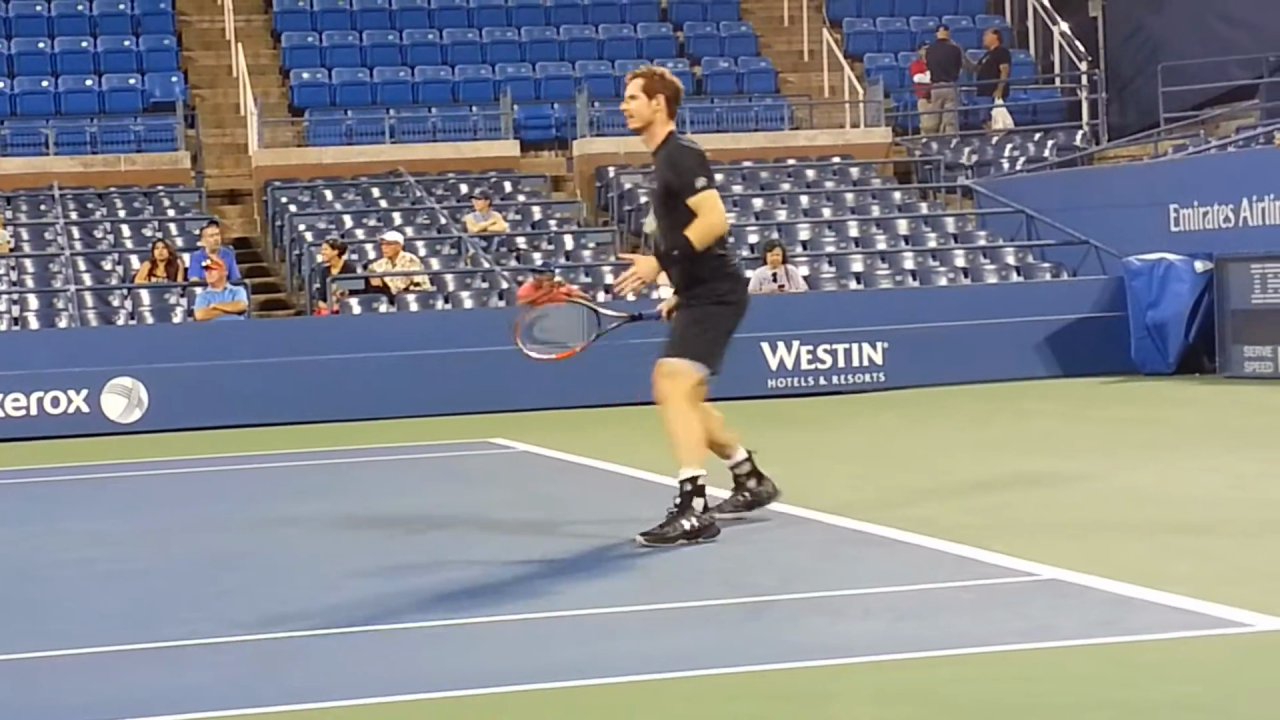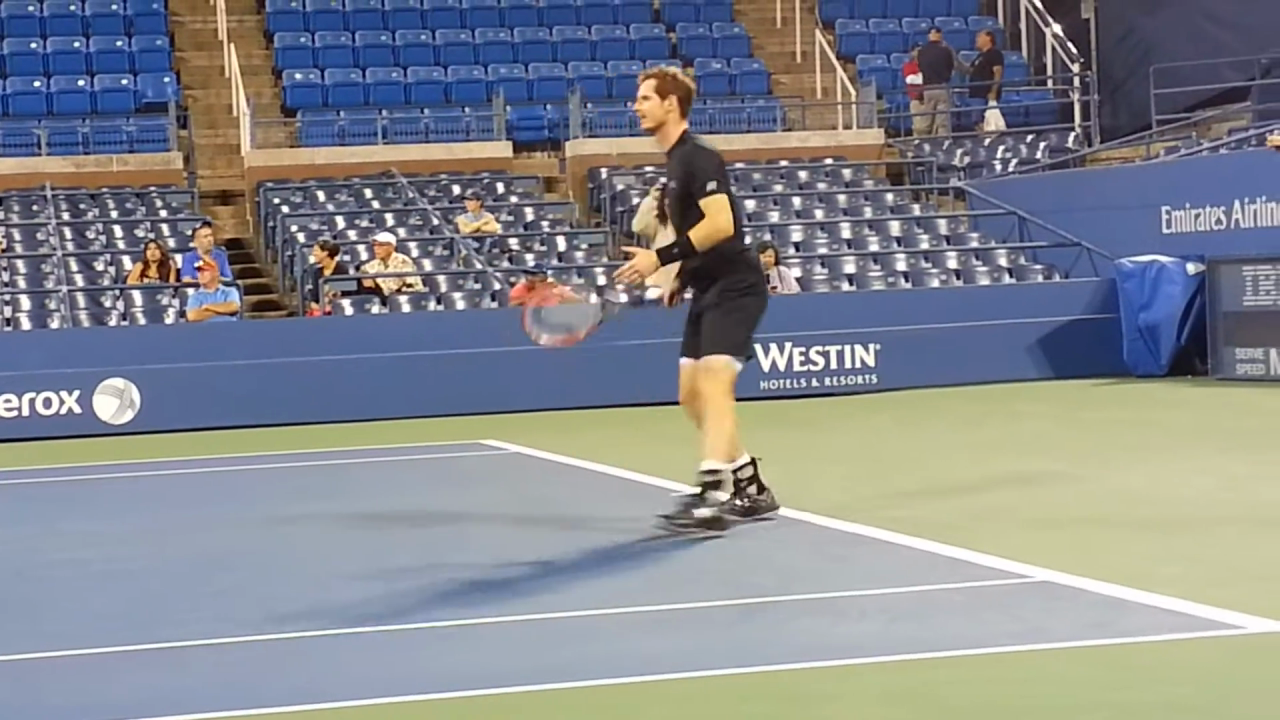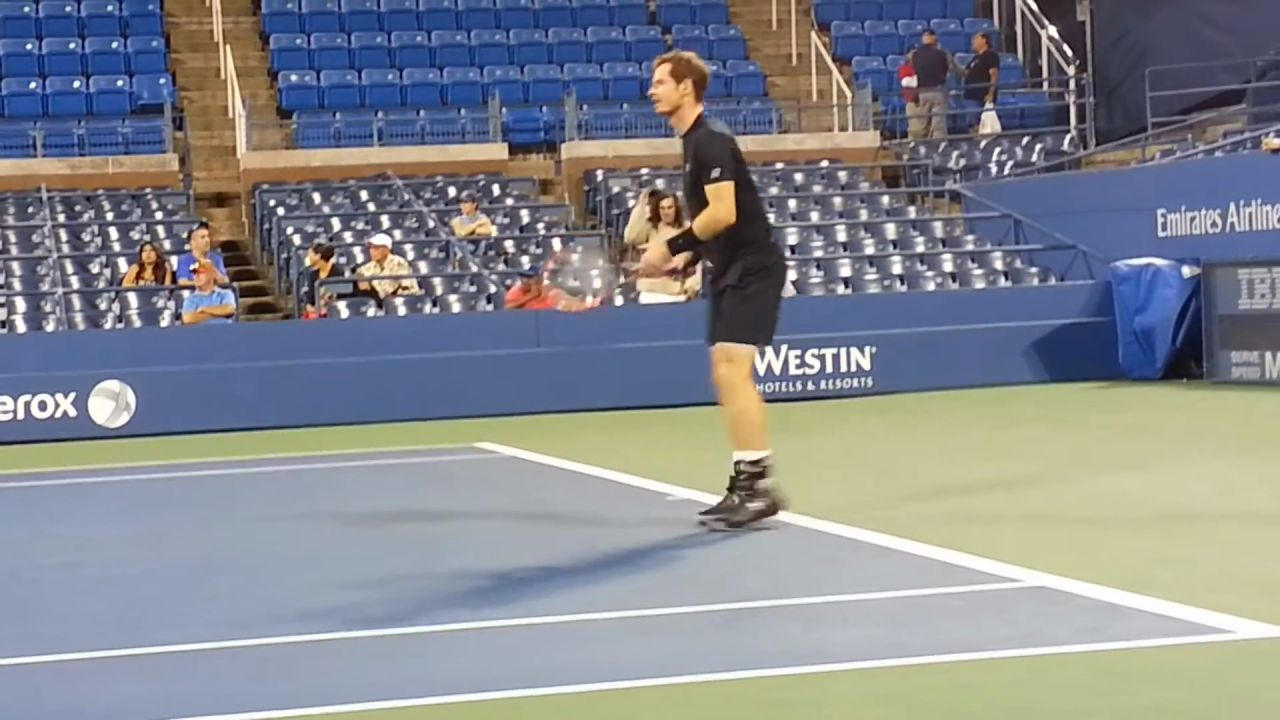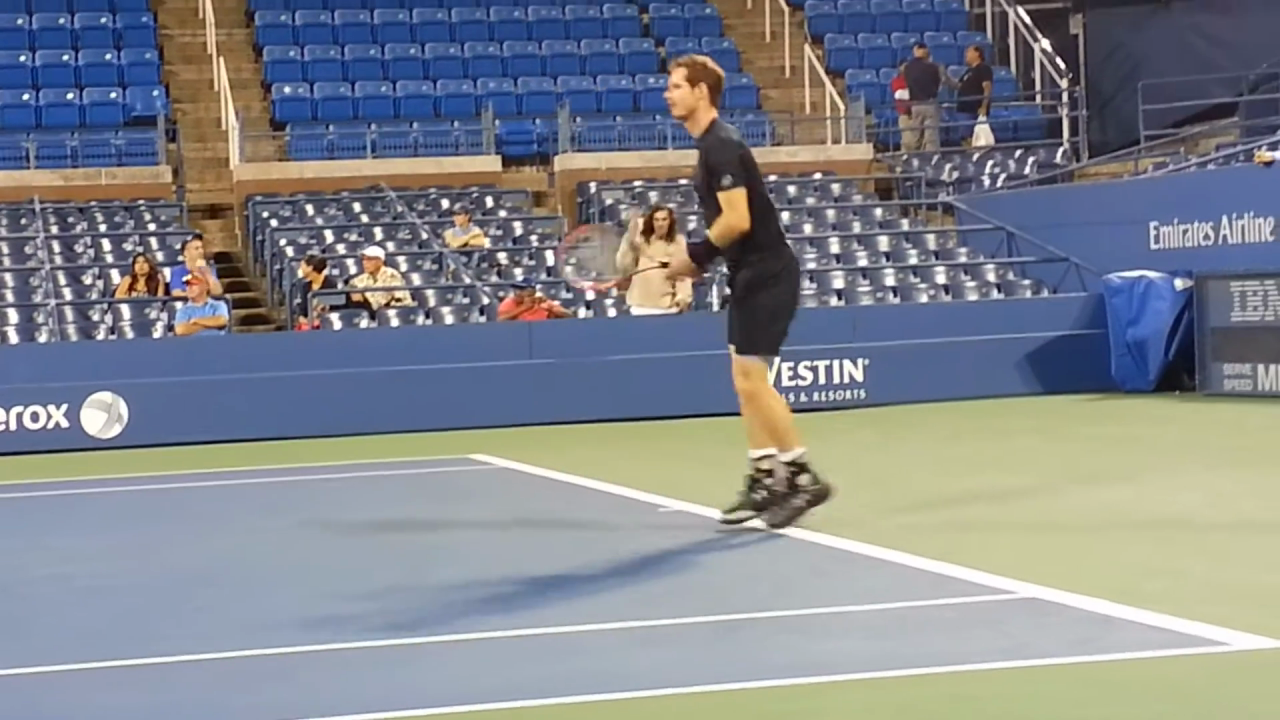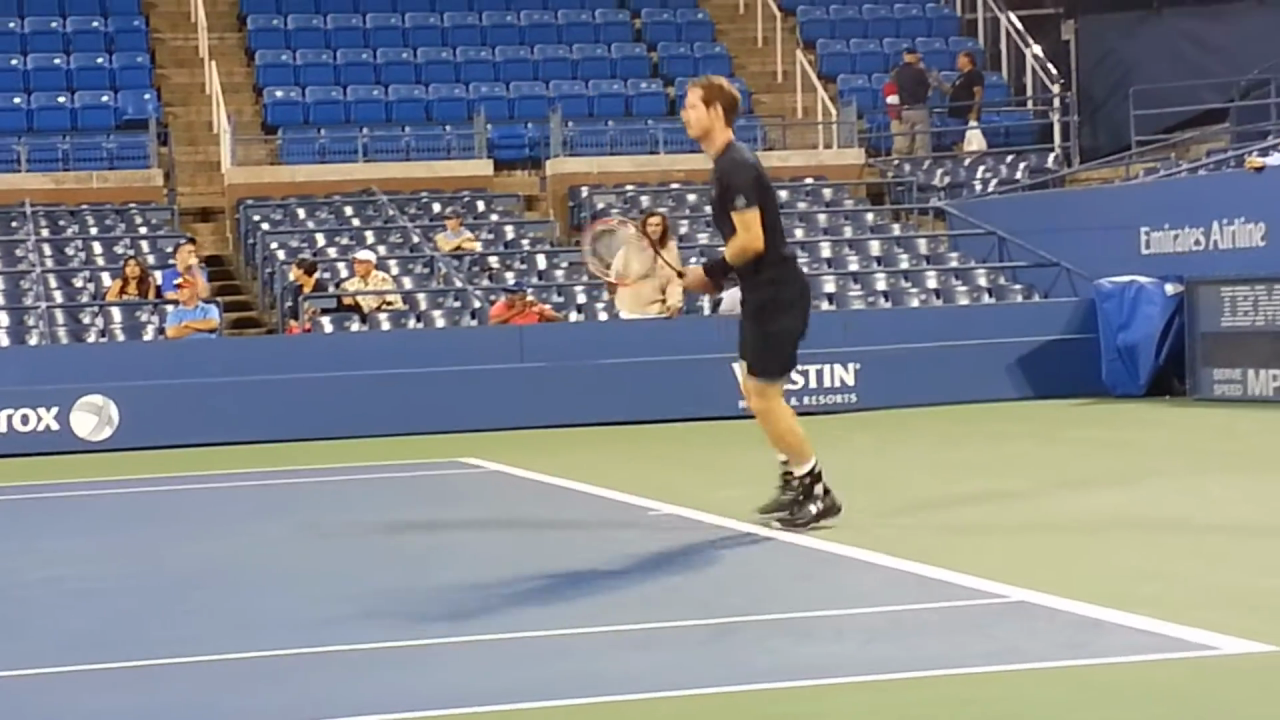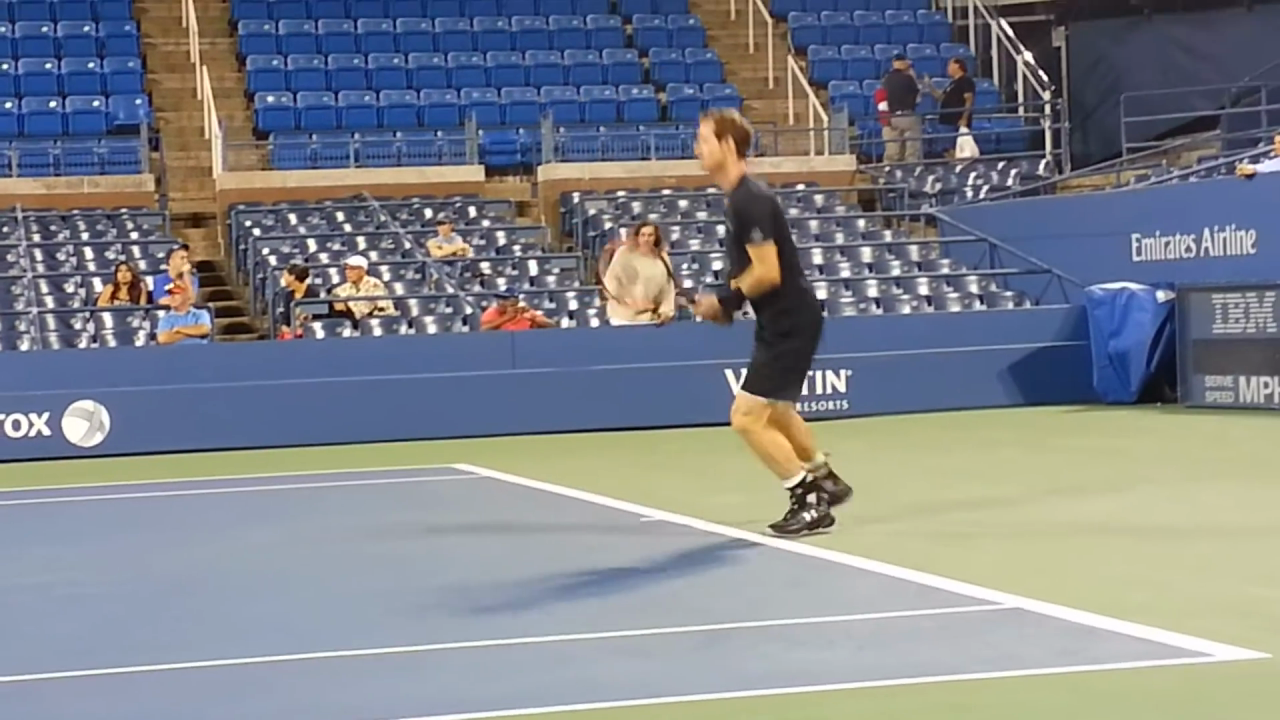
dt=0.1s
person 1, frame 1
left shoulder: (684, 156)
right shoulder: (664, 159)
left elbow: (715, 222)
left wrist: (659, 261)
left hip: (714, 294)
right hip: (697, 293)
left knee: (673, 388)
right knee: (681, 396)
left ankle: (692, 509)
right ankle: (750, 477)
person 1, frame 2
left shoulder: (697, 155)
right shoulder: (677, 159)
left elbow: (722, 224)
left wrist: (661, 257)
right wrist: (681, 280)
left hip: (736, 287)
right hip: (712, 288)
left knee: (713, 386)
right knee: (692, 393)
left ankle: (709, 497)
right ankle: (750, 487)
person 1, frame 3
left shoulder: (710, 140)
right shoulder: (696, 140)
left elbow: (725, 212)
left wrist: (671, 248)
right wrist: (688, 252)
left hip: (753, 269)
right hip: (732, 270)
left knee: (734, 372)
right knee: (724, 377)
left ankle: (757, 485)
right ankle: (746, 485)
person 1, frame 4
left shoulder: (722, 145)
right shoulder: (711, 144)
left elbow: (737, 221)
left wrist: (693, 255)
right wrist: (703, 257)
left hip: (767, 274)
right hip: (749, 274)
left knee: (751, 380)
right knee: (745, 381)
left ankle: (802, 479)
right ankle: (764, 484)
person 1, frame 5
left shoulder: (736, 167)
right shoulder: (727, 164)
left elbow: (751, 240)
left wrist: (709, 272)
right wrist: (717, 272)
left hip: (776, 296)
right hip: (765, 295)
left knee: (761, 399)
right knee: (762, 394)
left ankle: (815, 493)
right ankle: (799, 486)
person 1, frame 6
left shoulder: (751, 200)
right shoulder: (739, 197)
left elbow: (769, 274)
left wrist: (725, 301)
right wrist: (728, 299)
left hip: (791, 322)
right hip: (781, 321)
left knee: (747, 417)
right knee: (774, 411)
left ankle: (811, 499)
right ankle: (823, 480)
